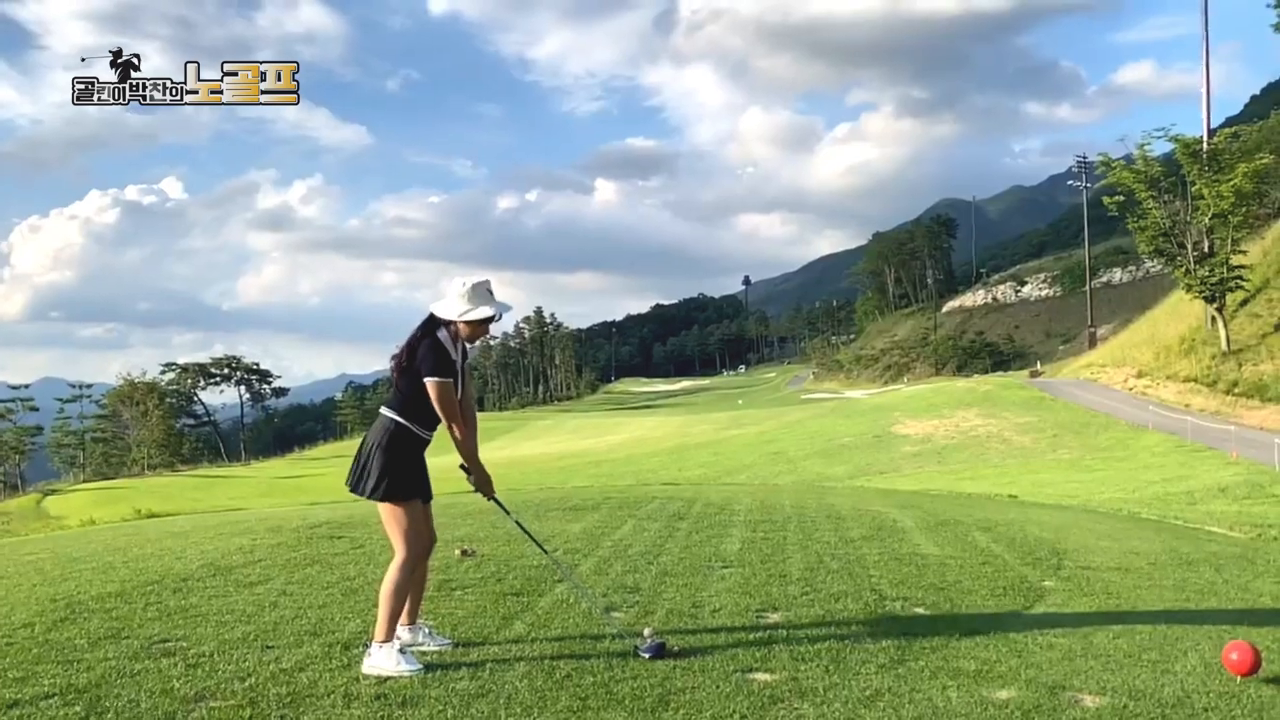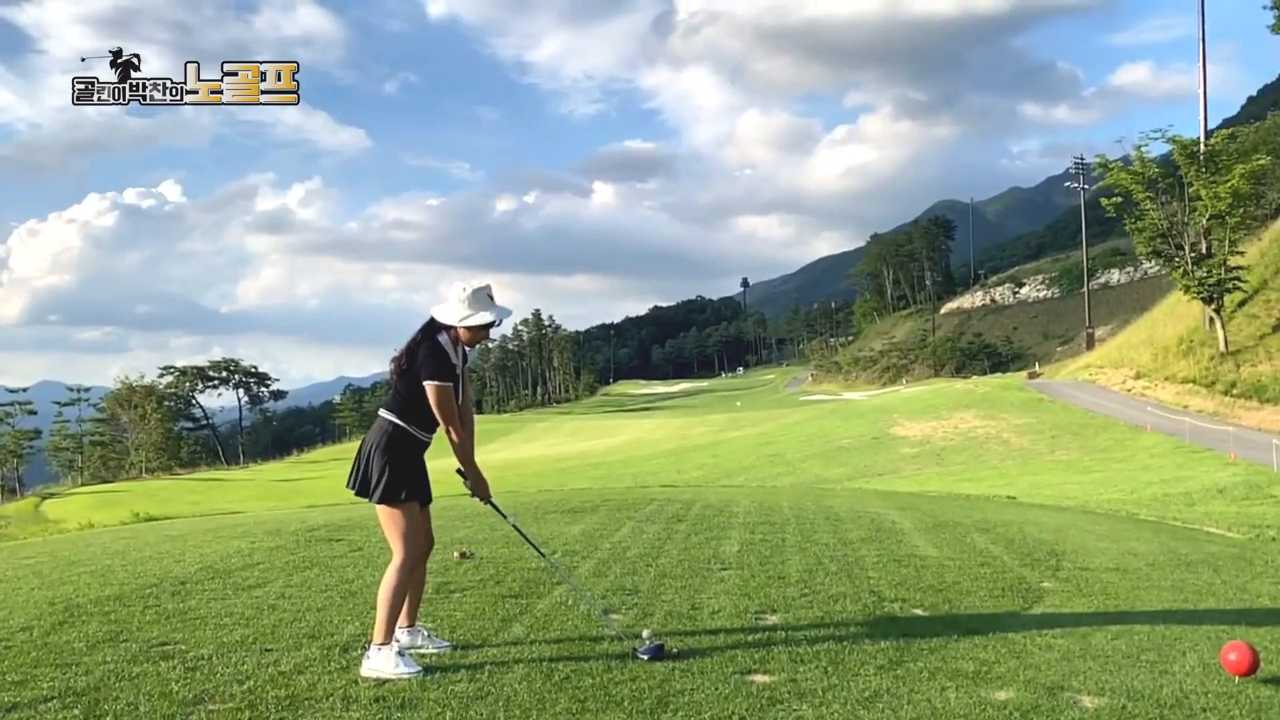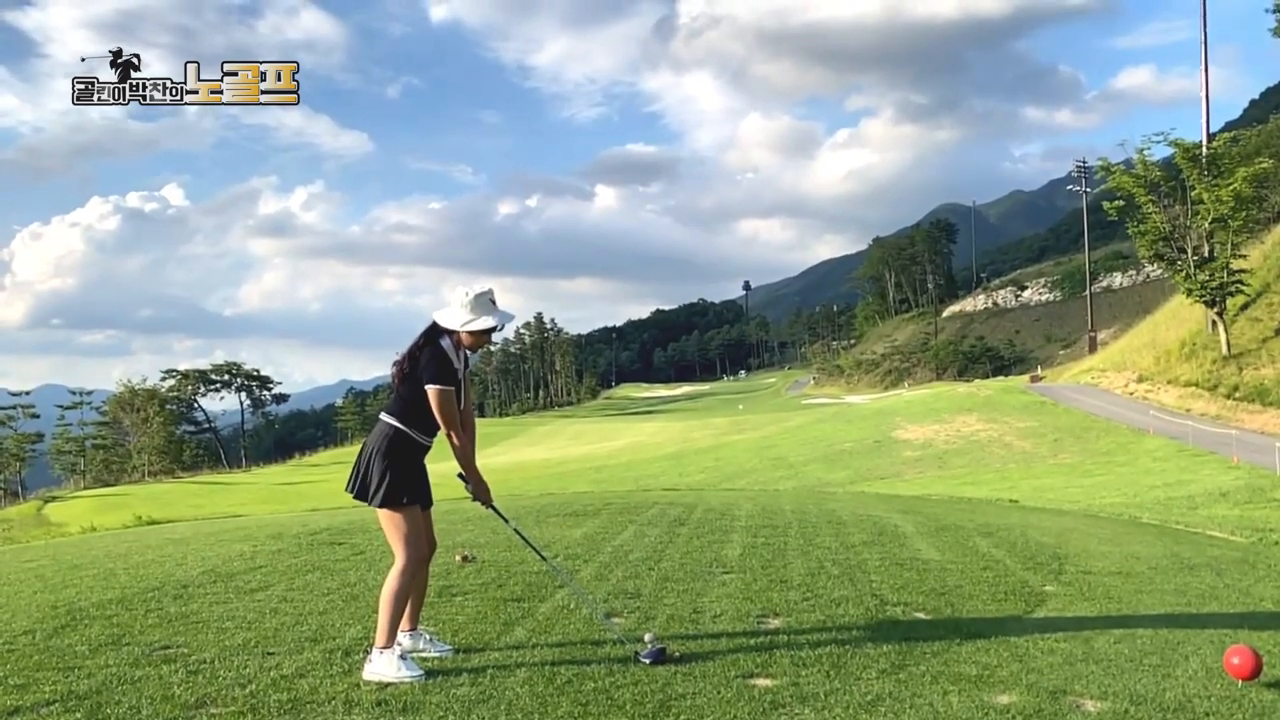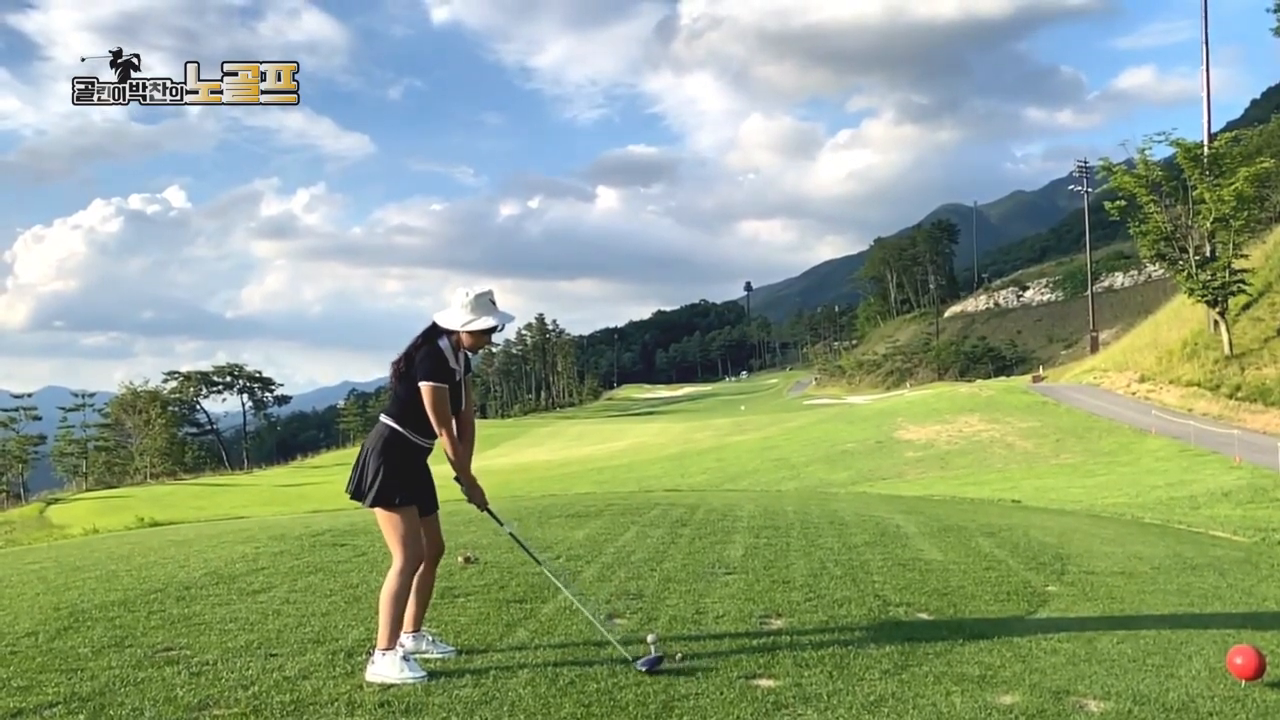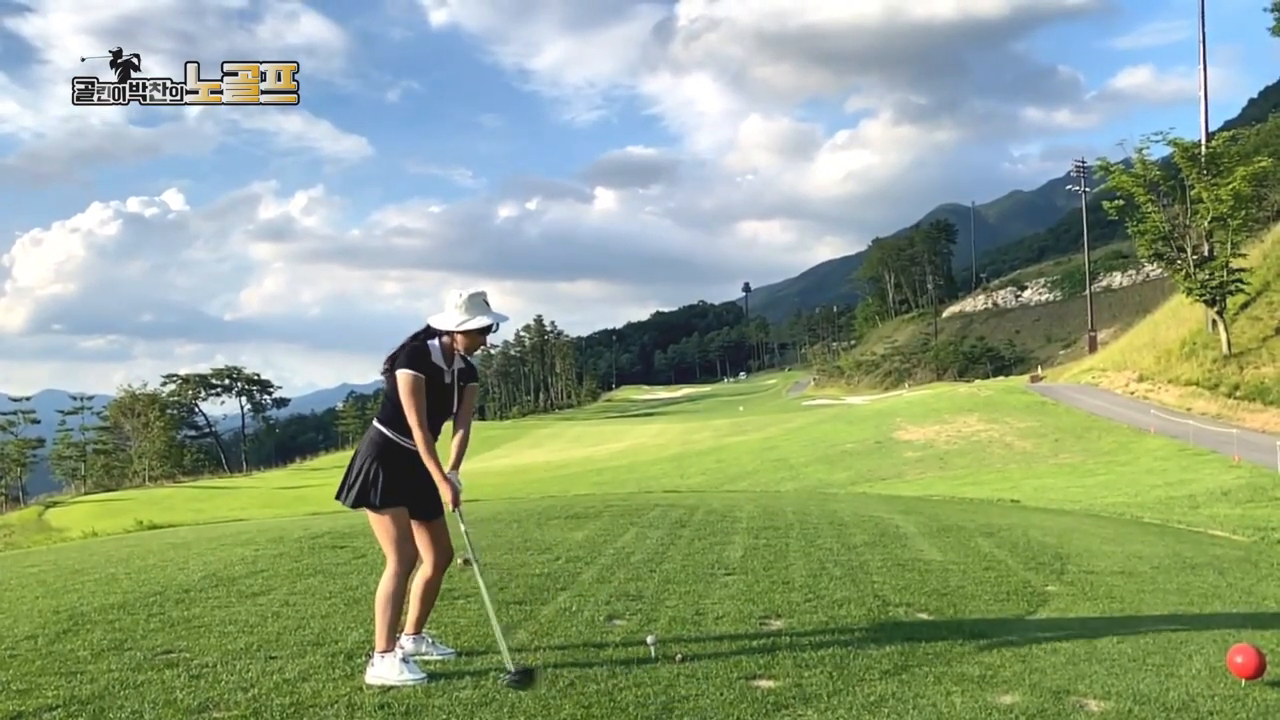
dt=1s
person 1, frame 1
left shoulder: (456, 348)
right shoulder: (433, 351)
left elbow: (468, 408)
right elbow: (453, 423)
left wrist: (474, 464)
right wrist: (478, 471)
left hip: (407, 451)
right hip: (391, 450)
left knee: (425, 542)
right knee: (409, 550)
left ankle: (408, 628)
right ankle: (380, 649)
person 1, frame 2
left shoulder: (456, 352)
right shoulder: (433, 355)
left elbow: (466, 413)
right elbow: (451, 427)
left wrist: (471, 469)
right wrist: (475, 475)
left hip: (408, 452)
right hip: (390, 451)
left knee: (423, 543)
right knee: (407, 551)
left ankle: (406, 630)
right ankle: (379, 651)
person 1, frame 3
left shoulder: (457, 357)
right shoulder: (436, 359)
left elbow: (467, 419)
right elbow: (453, 431)
left wrist: (471, 474)
right wrist: (476, 480)
left hip: (408, 456)
right hip: (391, 455)
left knee: (425, 548)
right knee: (410, 554)
left ankle: (408, 634)
right ankle: (381, 655)
person 1, frame 4
left shoulder: (460, 361)
right shoulder: (431, 359)
left elbow: (466, 421)
right elbow: (445, 432)
left wrist: (466, 474)
right wrist: (469, 483)
left hip: (411, 461)
right hip: (389, 458)
left knee: (432, 550)
right knee: (409, 555)
left ankle: (411, 635)
right ankle: (383, 656)
person 1, frame 5
left shoulder: (466, 371)
right shoulder: (415, 357)
left elbow: (462, 424)
right elbow: (417, 426)
left wrist: (452, 474)
right wrist: (441, 480)
left hip: (414, 466)
right hip: (383, 461)
left knee: (440, 555)
right knee: (403, 558)
left ankle: (411, 637)
right ankle: (382, 659)
